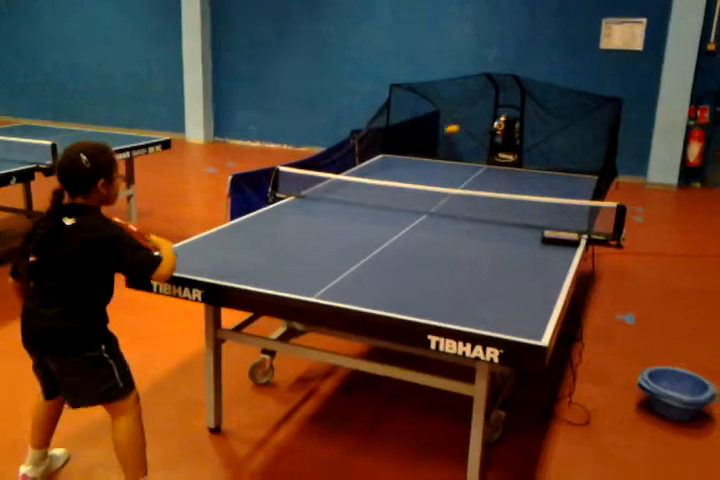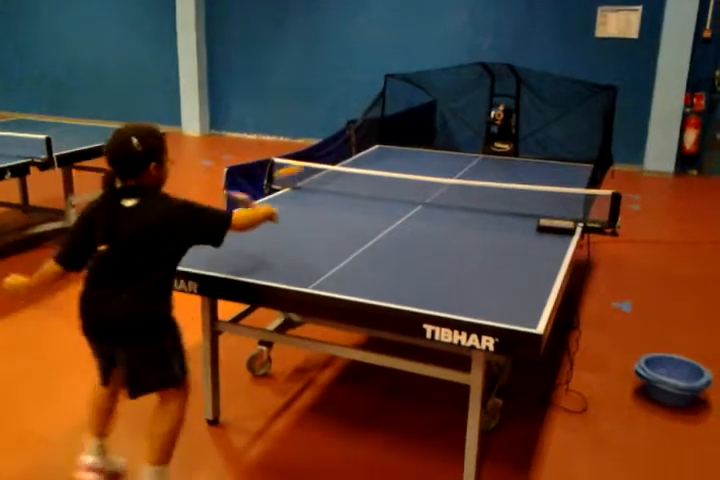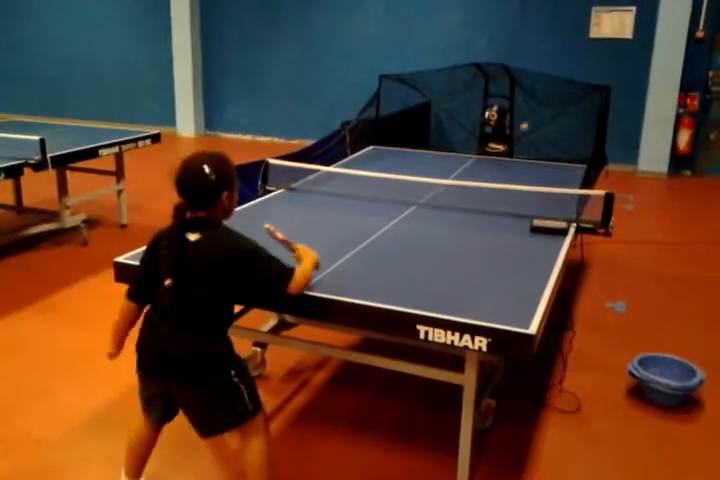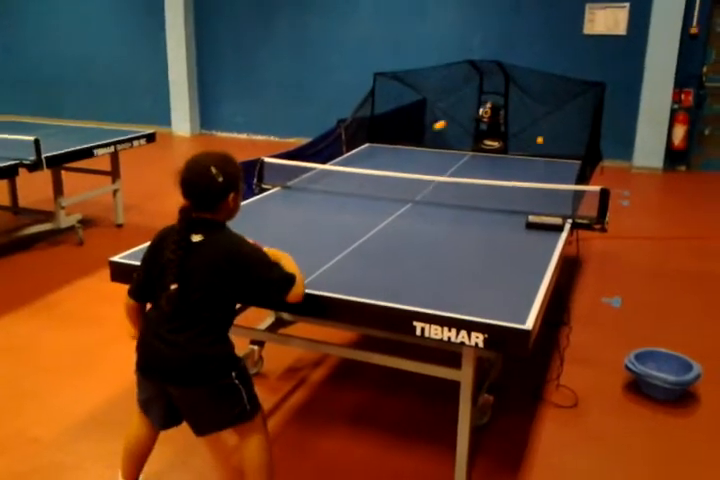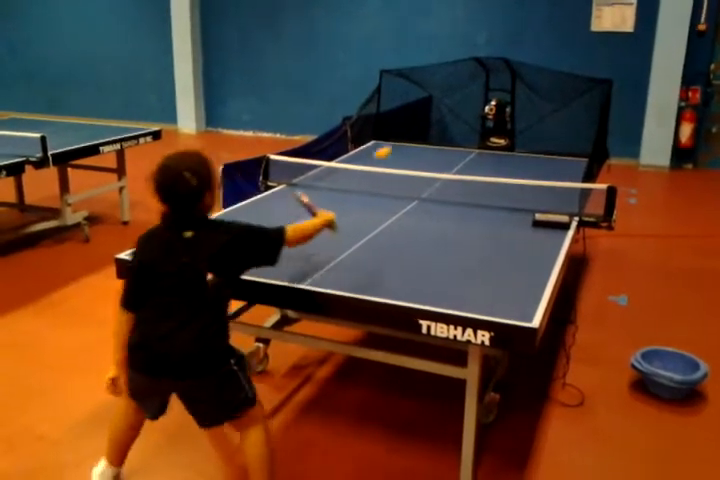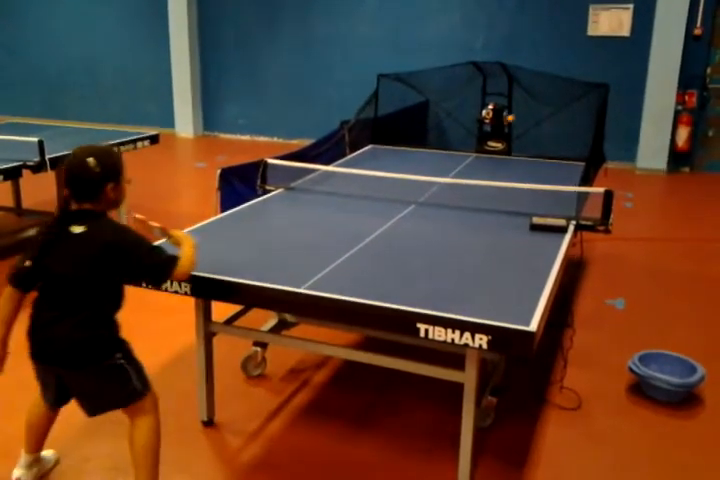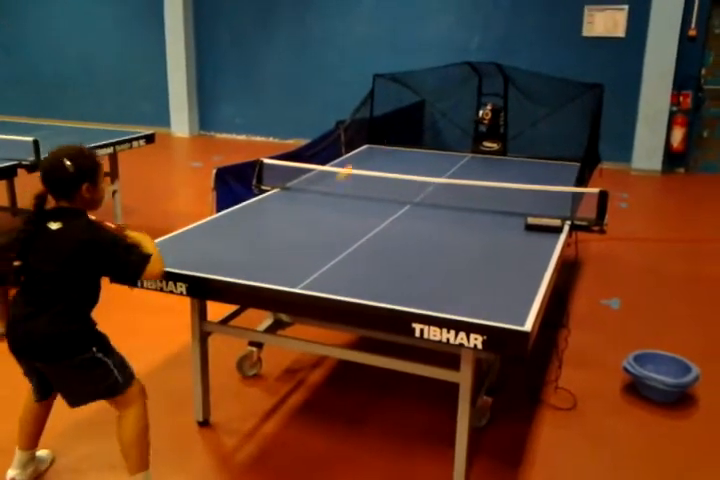
dt=0.5s
person 1, frame 1
left shoulder: (44, 224)
right shoulder: (107, 233)
left elbow: (17, 279)
right elbow: (162, 272)
right wrist: (166, 246)
left hip: (35, 331)
right hip: (79, 337)
left knee: (54, 391)
right knee: (125, 406)
person 1, frame 2
left shoulder: (97, 211)
right shoulder: (173, 212)
left elbow: (62, 265)
right elbow: (239, 222)
left wrist: (29, 283)
right wrist: (264, 211)
left hip: (96, 317)
right hip: (145, 323)
left knee: (110, 382)
right knee: (173, 393)
person 1, frame 3
left shoulder: (162, 241)
right shoulder: (236, 248)
left elbow: (133, 303)
right elbow: (294, 285)
left wrist: (116, 342)
right wrist: (309, 258)
left hip: (153, 356)
right hip: (205, 362)
left knee: (150, 417)
right knee: (253, 429)
person 1, frame 4
left shoulder: (165, 239)
right shoulder: (238, 251)
left elbow: (134, 302)
right elbow: (294, 293)
left wrist: (141, 331)
right wrist: (282, 258)
left hip: (153, 357)
right hip: (205, 364)
left knee: (148, 420)
right knee: (251, 428)
person 1, frame 5
left shoulder: (149, 244)
right shoulder: (227, 238)
left elbow: (128, 310)
right elbow: (289, 236)
left wrist: (120, 365)
right wrist: (323, 220)
left hip: (148, 355)
right hip: (203, 358)
left knee: (134, 404)
right knee: (251, 423)
person 1, frame 6
left shoulder: (50, 233)
right shoulder: (116, 238)
right elbow: (179, 271)
right wrist: (186, 243)
left hip: (43, 342)
right hip: (92, 346)
left knee: (51, 398)
right knee: (144, 409)
person 1, frame 7
left shoulder: (31, 228)
right shoulder: (94, 236)
right elbow: (154, 270)
right wrist: (144, 241)
right hip: (67, 339)
left knee: (43, 392)
right knee: (131, 398)
